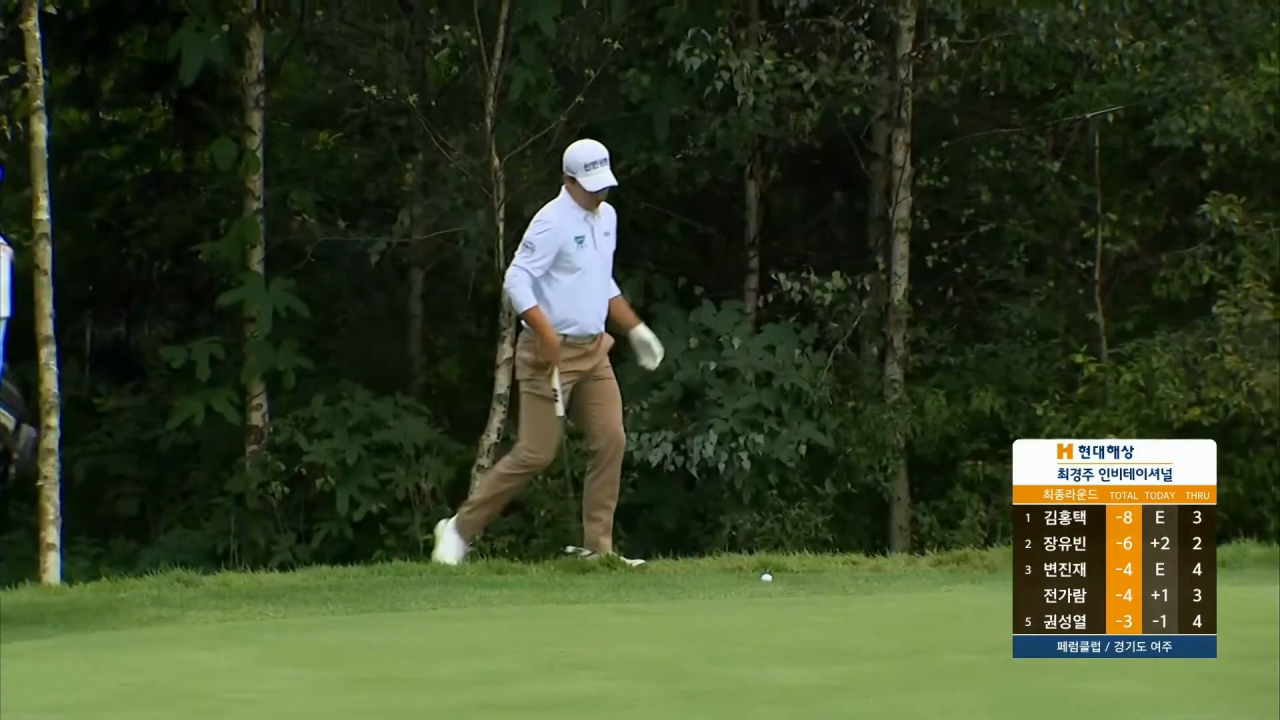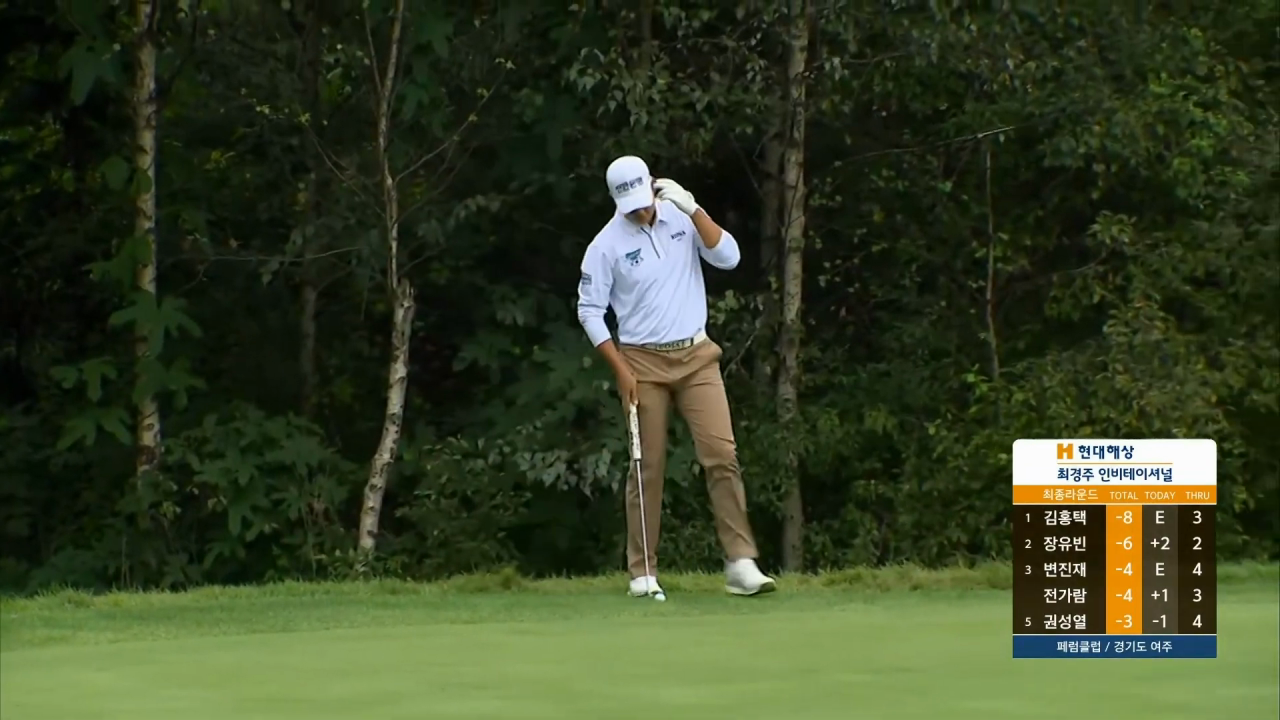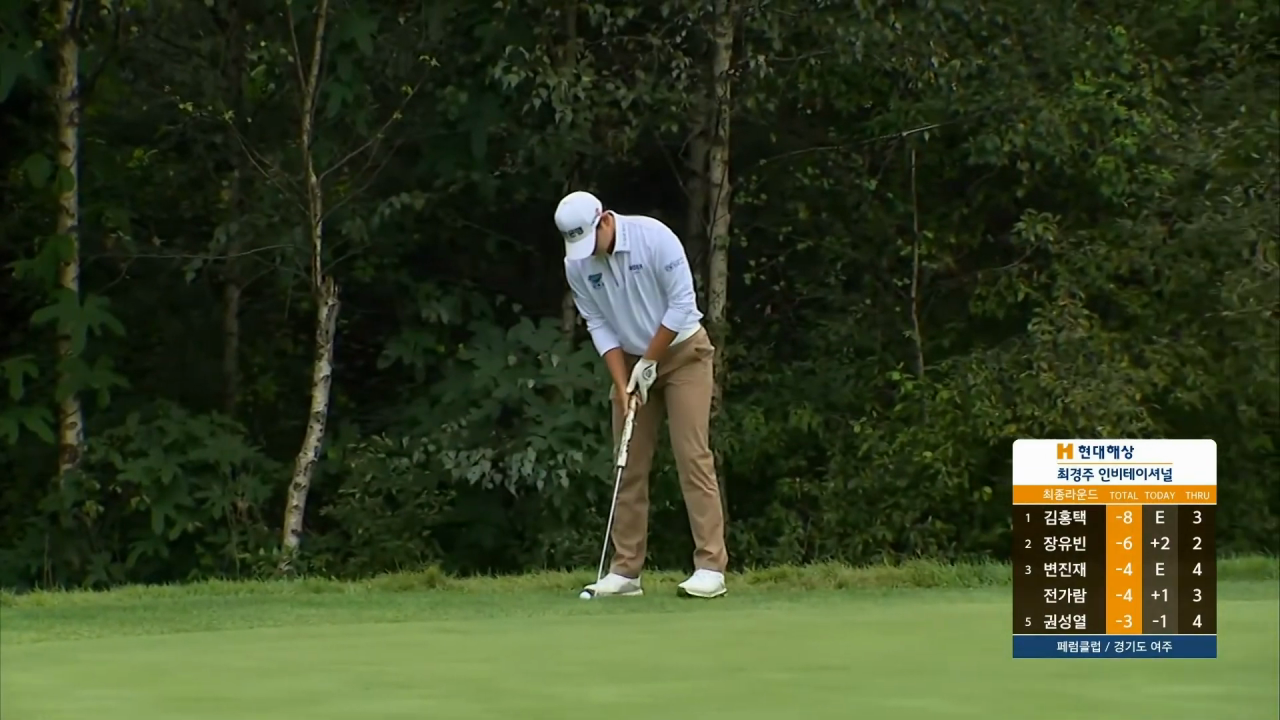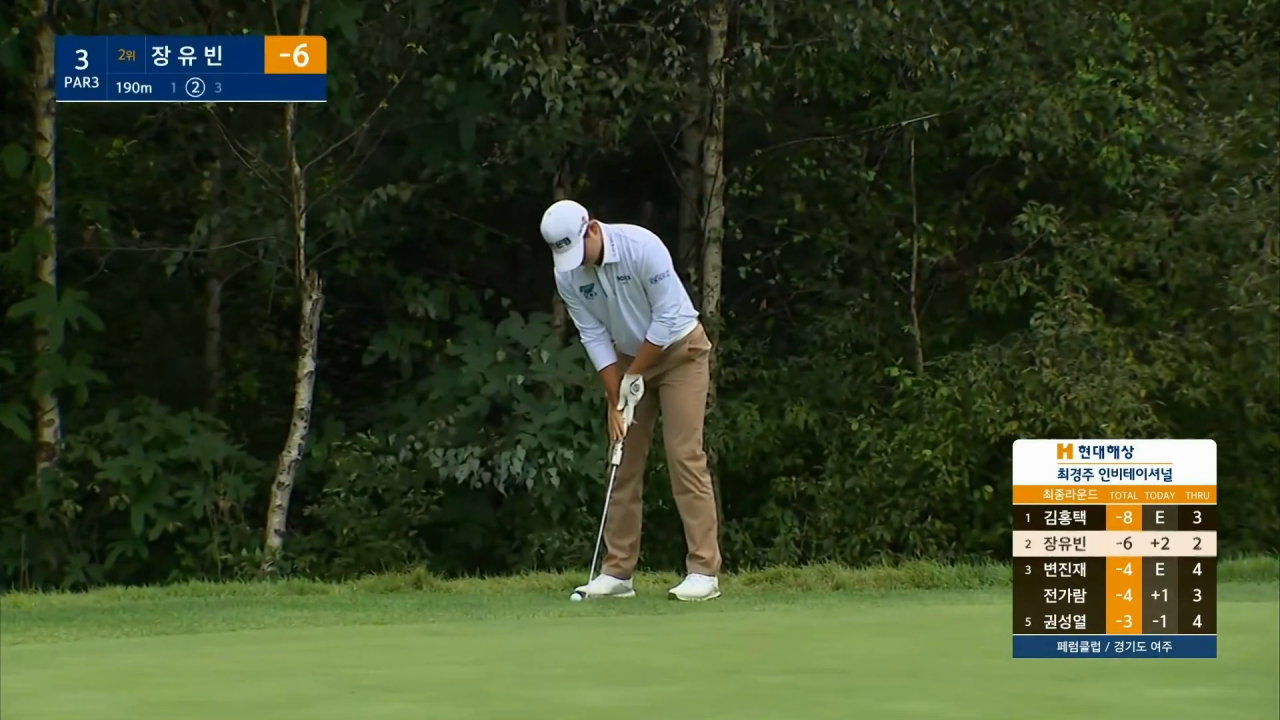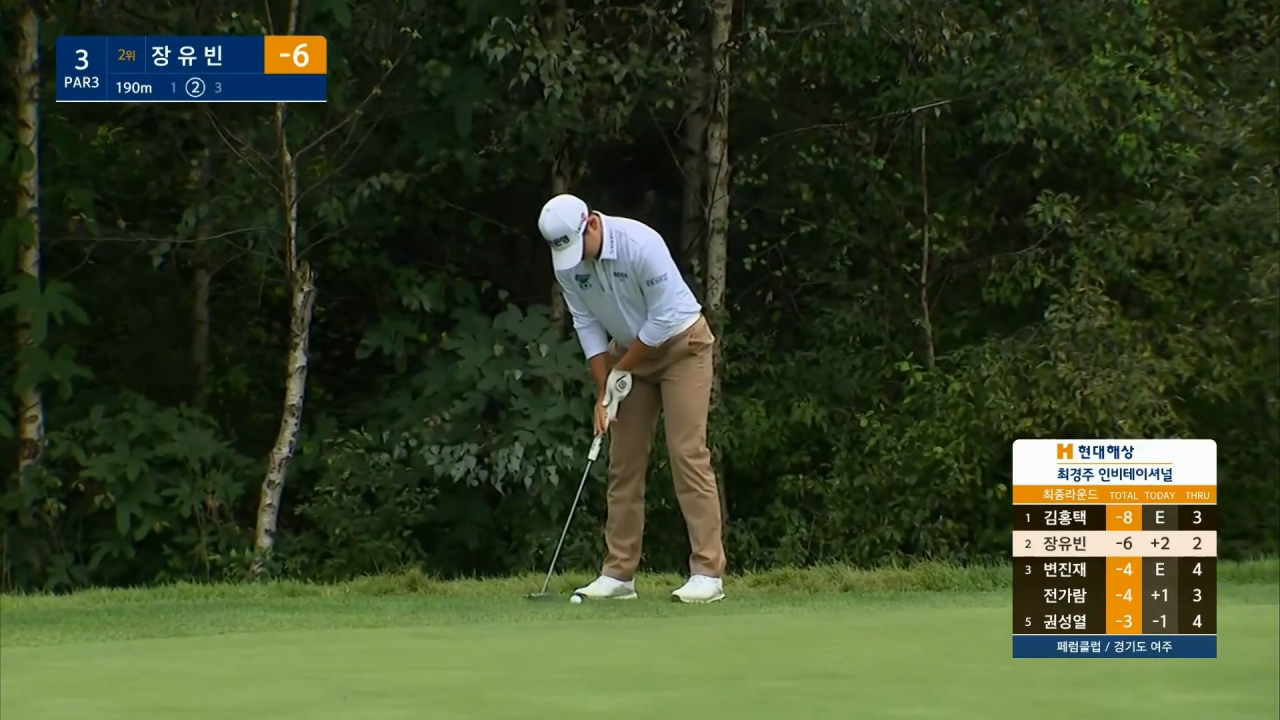
dt=1s
person 1, frame 1
left shoulder: (607, 216)
right shoulder: (552, 221)
right elbow: (516, 280)
left wrist: (635, 328)
right wrist: (546, 334)
left hip: (593, 350)
right hip: (546, 352)
left knee: (612, 445)
right knee: (535, 453)
left ankle: (597, 546)
right ankle: (459, 527)
person 1, frame 2
left shoulder: (685, 214)
right shoulder: (605, 245)
left elbow: (729, 258)
right elbow: (590, 311)
left wrist: (691, 209)
right wrist: (619, 369)
left hip: (696, 356)
right hip: (642, 362)
left knee: (721, 453)
right knee: (648, 467)
left ankle: (742, 560)
right ankle: (641, 570)
person 1, frame 3
left shoulder: (654, 236)
right shoulder: (576, 265)
left elbow: (682, 303)
right elbow: (599, 325)
left wrist: (649, 361)
right wrist: (621, 382)
left hip: (683, 352)
right hip: (631, 360)
left knee: (692, 454)
right knee: (630, 465)
left ankle: (711, 566)
right ankle: (626, 570)
person 1, frame 4
left shoulder: (642, 247)
right shoulder: (566, 274)
left elbow: (667, 319)
right elbow: (594, 337)
left wrist: (634, 375)
right wrist: (615, 401)
left hip: (679, 351)
right hip: (628, 358)
left knee: (684, 456)
right knee: (624, 462)
left ankle: (703, 570)
right ankle: (618, 571)
person 1, frame 5
left shoulder: (641, 244)
right shoulder: (565, 261)
left elbow: (664, 319)
right elbow: (587, 324)
left wrist: (620, 371)
right wrist: (603, 390)
left hip: (681, 345)
right hip: (630, 350)
left knee: (687, 453)
right knee: (624, 460)
left ankle: (707, 572)
right ankle: (619, 573)
